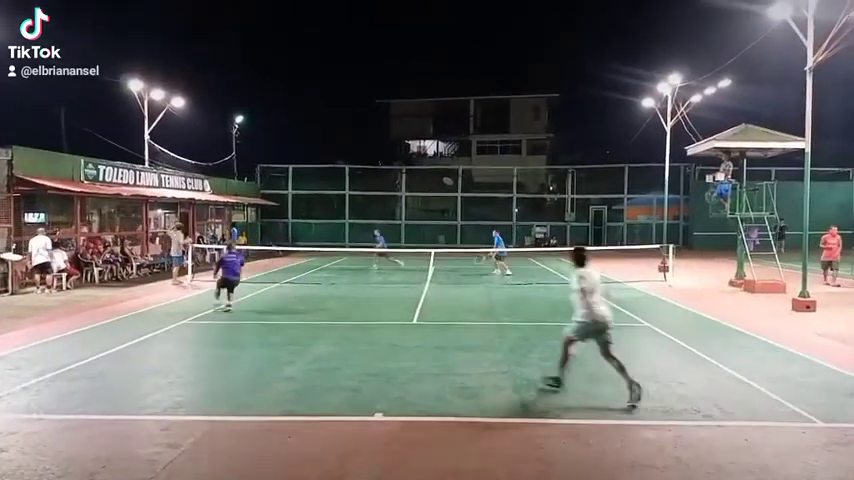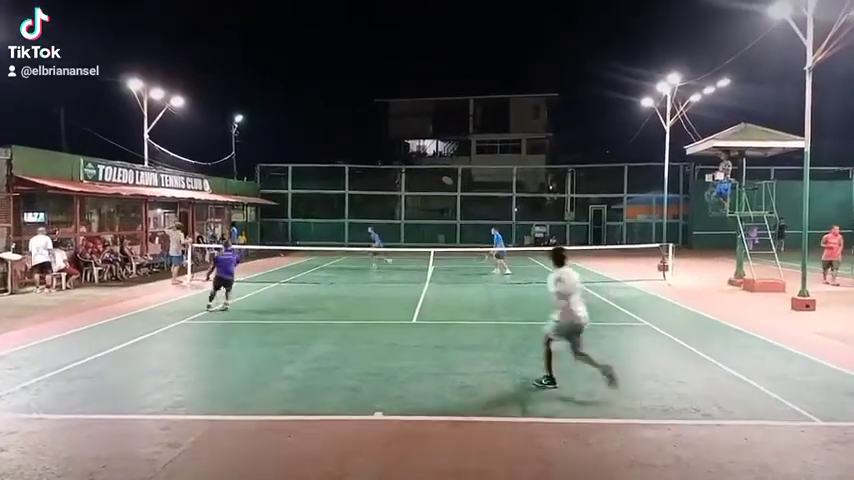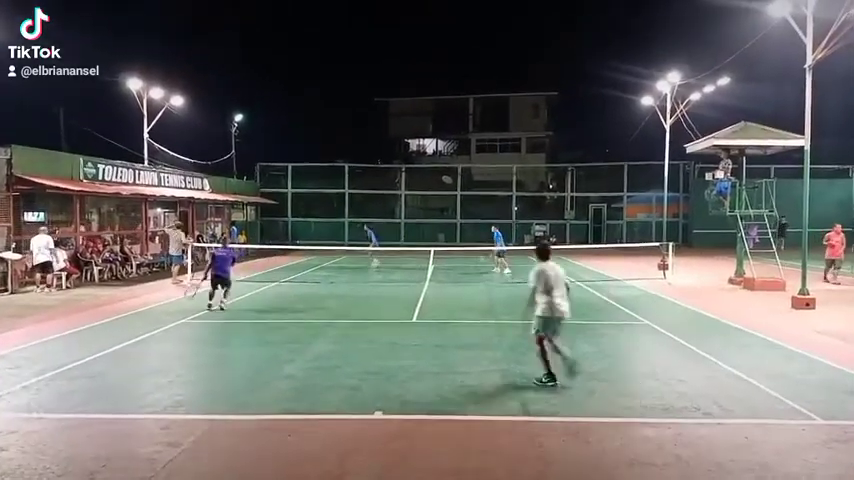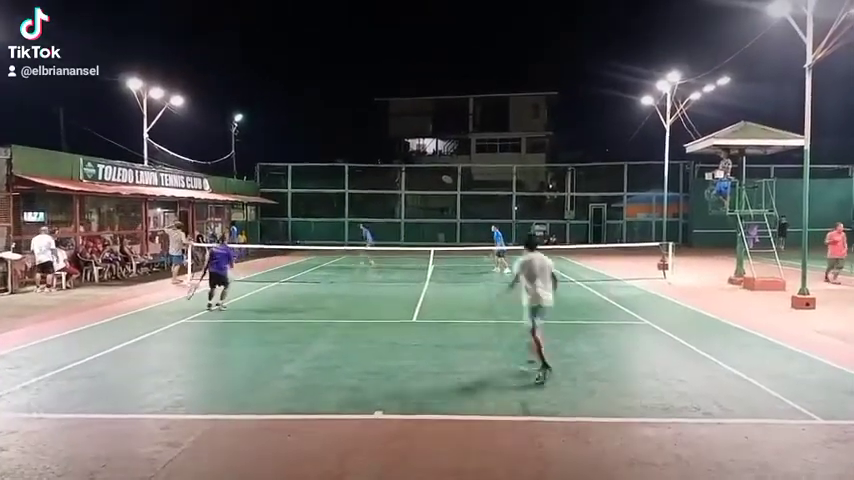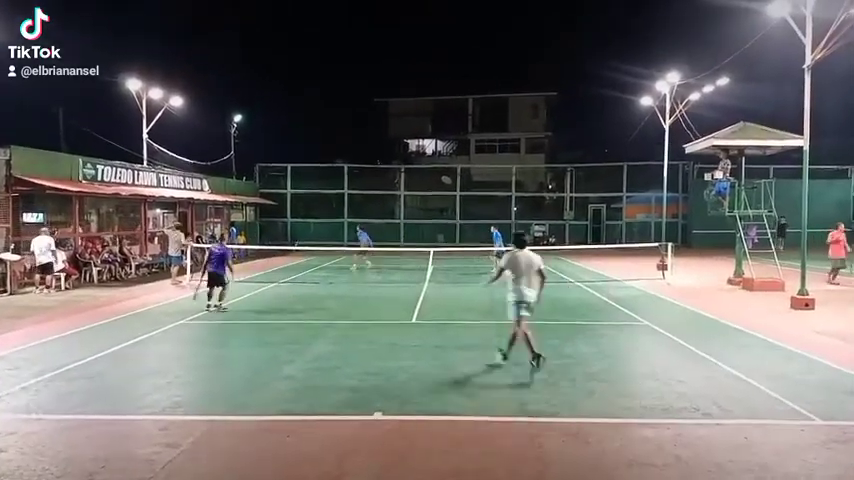
dt=0.1s
person 1, frame 1
left shoulder: (578, 275)
right shoulder: (594, 274)
left elbow: (583, 295)
left wrist: (590, 311)
left hip: (589, 319)
right hip: (604, 318)
left knee: (566, 342)
right knee: (607, 354)
person 1, frame 2
left shoulder: (555, 277)
right shoulder: (574, 274)
left elbow: (559, 298)
left wrist: (560, 313)
left hip: (565, 318)
right hip: (581, 317)
left knee: (546, 340)
right knee: (578, 353)
person 1, frame 3
left shoulder: (538, 271)
right shoulder: (559, 269)
left elbow: (534, 294)
right elbow: (567, 289)
left wrist: (528, 309)
left hip: (547, 310)
right hip: (563, 309)
left knee: (539, 340)
right knee: (550, 340)
right ankle: (567, 359)
person 1, frame 4
left shoulder: (523, 261)
right shoulder: (547, 260)
left elbow: (514, 282)
right elbow: (555, 281)
left hip: (533, 300)
right hip: (547, 300)
left knee: (535, 333)
right knee: (535, 331)
right ankle: (540, 360)
person 1, frame 5
left shoulder: (510, 256)
right shoulder: (536, 257)
left elbow: (498, 275)
right elbow: (543, 277)
left wrist: (490, 280)
right wrist: (539, 293)
left hip: (517, 296)
right hip: (530, 296)
left knee: (521, 327)
right knee: (517, 325)
left ankle: (536, 355)
